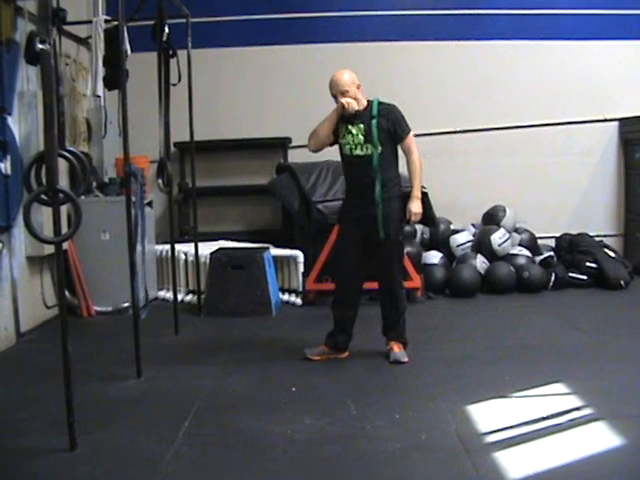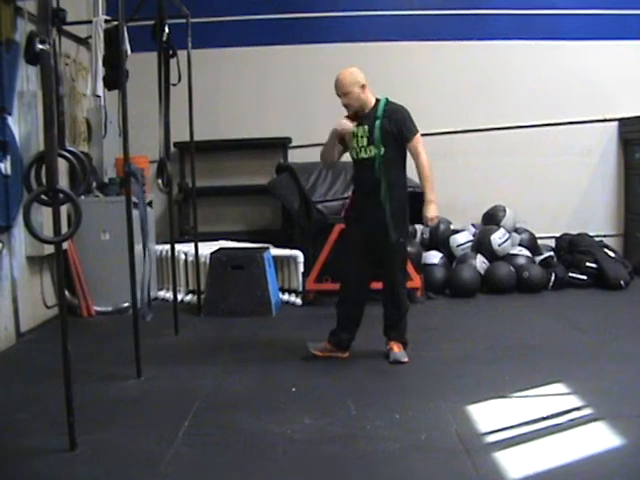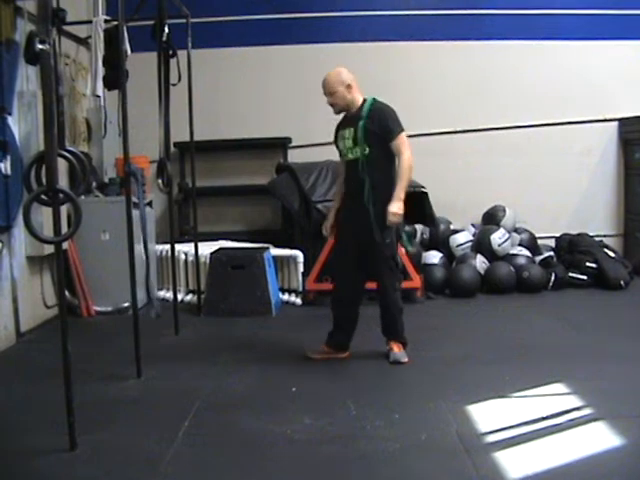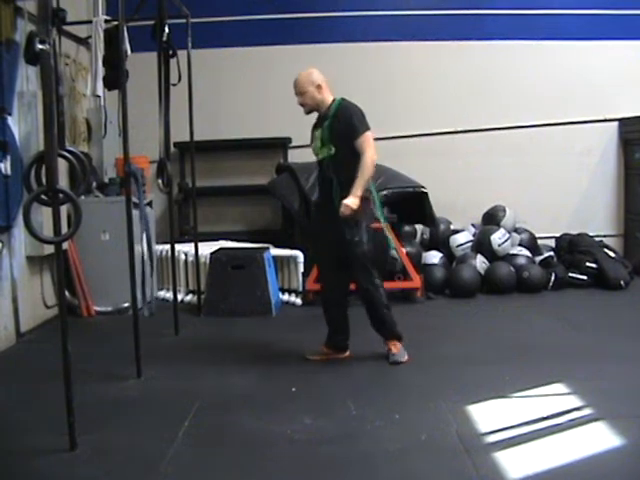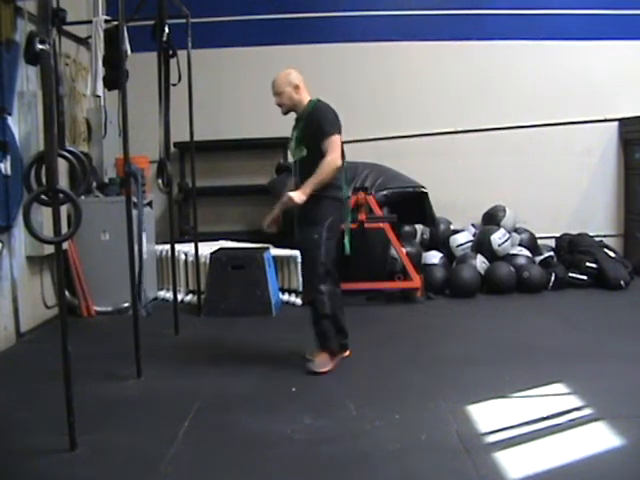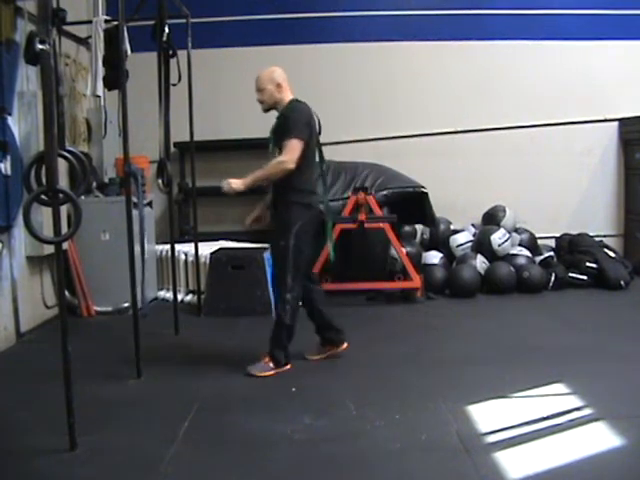
dt=0.3s
person 1, frame 1
left shoulder: (387, 113)
right shoulder: (340, 122)
left elbow: (412, 153)
right elbow: (314, 145)
left wrist: (415, 197)
right wrist: (337, 111)
left hip: (387, 207)
right hip: (353, 209)
left knee: (391, 276)
right knee: (346, 277)
left ankle: (396, 340)
right ankle: (338, 343)
person 1, frame 2
left shoulder: (394, 114)
right shoulder: (349, 123)
left elbow: (420, 156)
right elbow: (326, 161)
left wrist: (430, 200)
right wrist: (336, 137)
left hip: (391, 210)
right hip: (359, 209)
left knee: (394, 277)
right knee: (352, 277)
left ankle: (396, 341)
right ankle: (340, 341)
person 1, frame 3
left shoulder: (381, 114)
right shoulder: (342, 127)
left elbow: (404, 155)
left wrist: (397, 199)
right wrist: (333, 210)
left hip: (379, 211)
right hip: (351, 211)
left knee: (387, 277)
right knee: (344, 279)
left ankle: (396, 341)
right ankle: (338, 343)
person 1, frame 4
left shoulder: (347, 112)
right shoulder: (318, 125)
left elbow: (369, 154)
left wrist: (355, 196)
left hip: (351, 208)
right hip: (326, 209)
left knee: (363, 273)
right knee: (328, 278)
left ankle: (393, 339)
right ankle: (337, 343)
person 1, frame 5
left shoulder: (321, 113)
right shoulder: (301, 123)
left elbow: (334, 159)
left wrist: (304, 193)
right wrist: (279, 207)
left hip: (325, 205)
right hip: (308, 207)
left knee: (317, 274)
right knee: (323, 276)
left ankle: (329, 348)
right ankle: (338, 343)
person 1, frame 6
left shoulder: (296, 113)
right shoulder: (288, 117)
left elbow: (287, 162)
left wrist: (245, 182)
right wrist: (265, 206)
left hip: (297, 209)
right hip: (290, 207)
left knee: (286, 281)
right knee: (302, 277)
left ankle: (278, 356)
right ankle: (333, 339)
